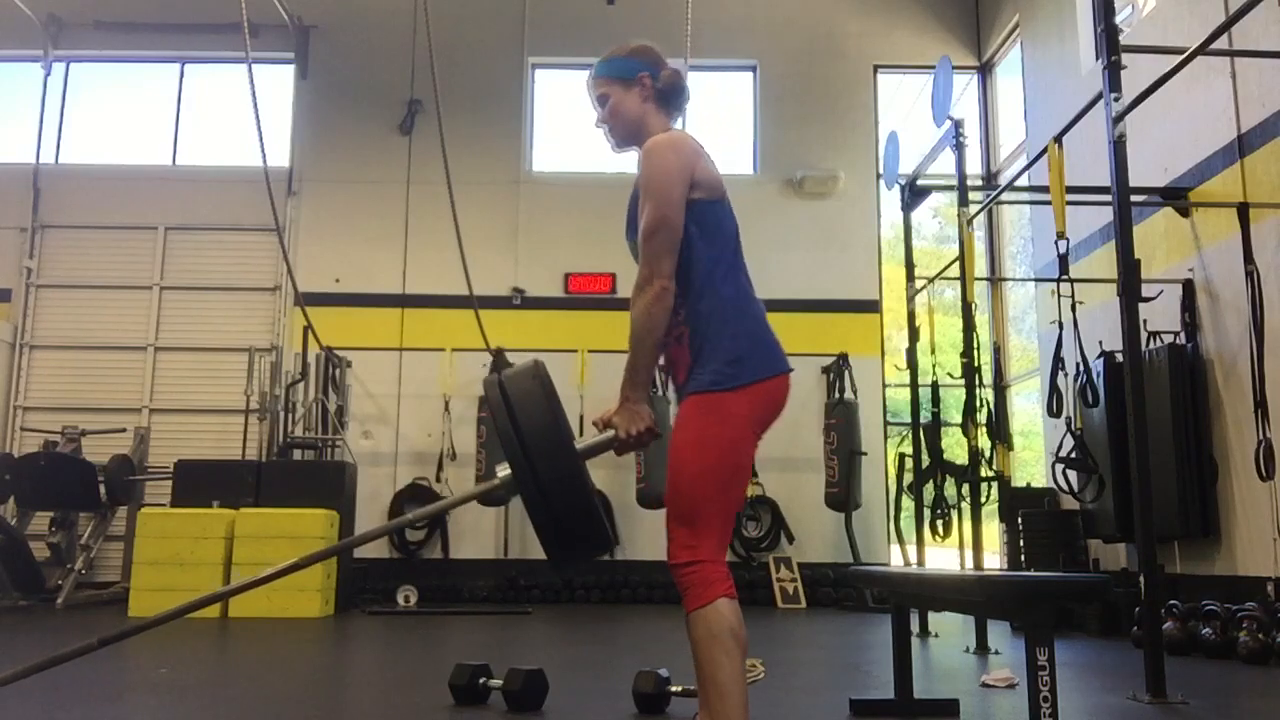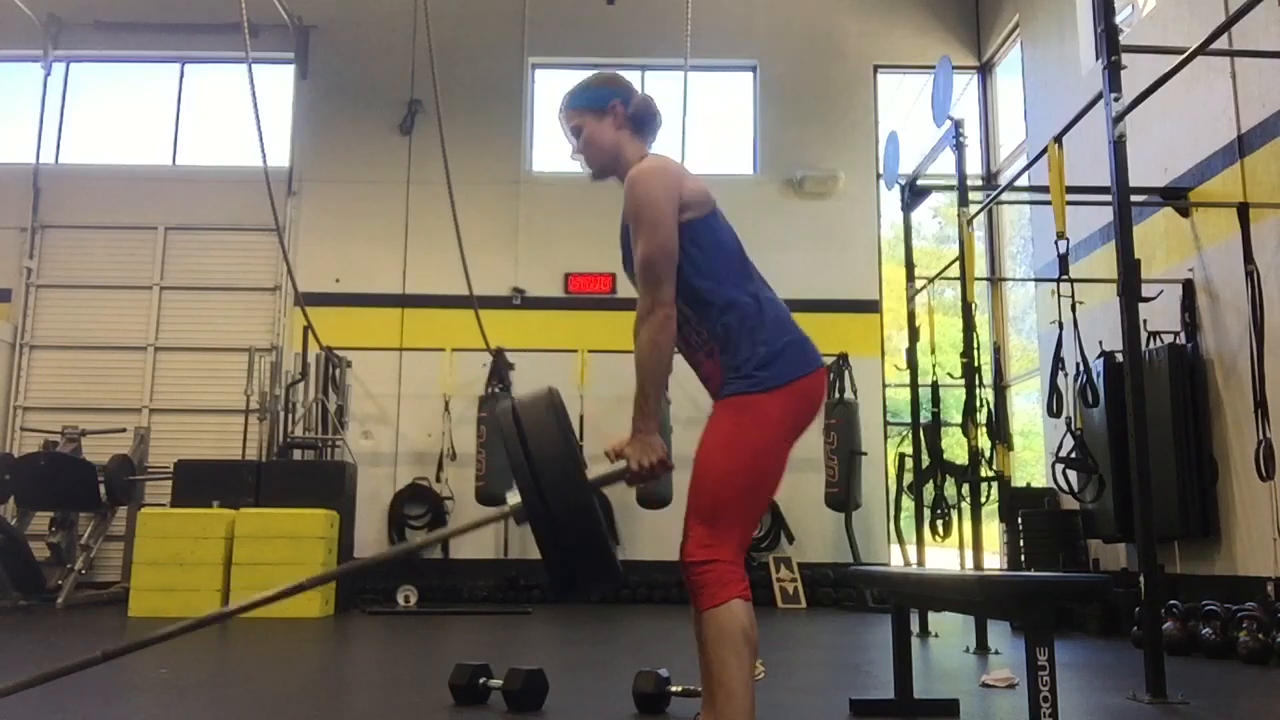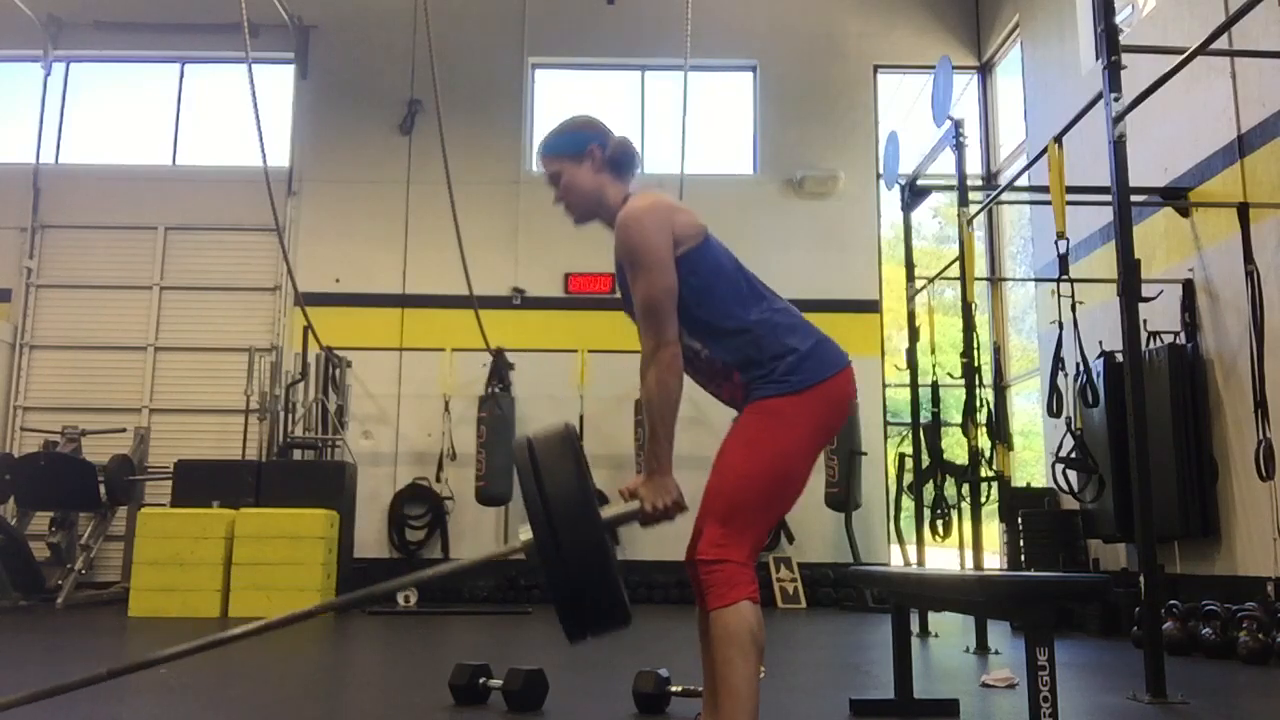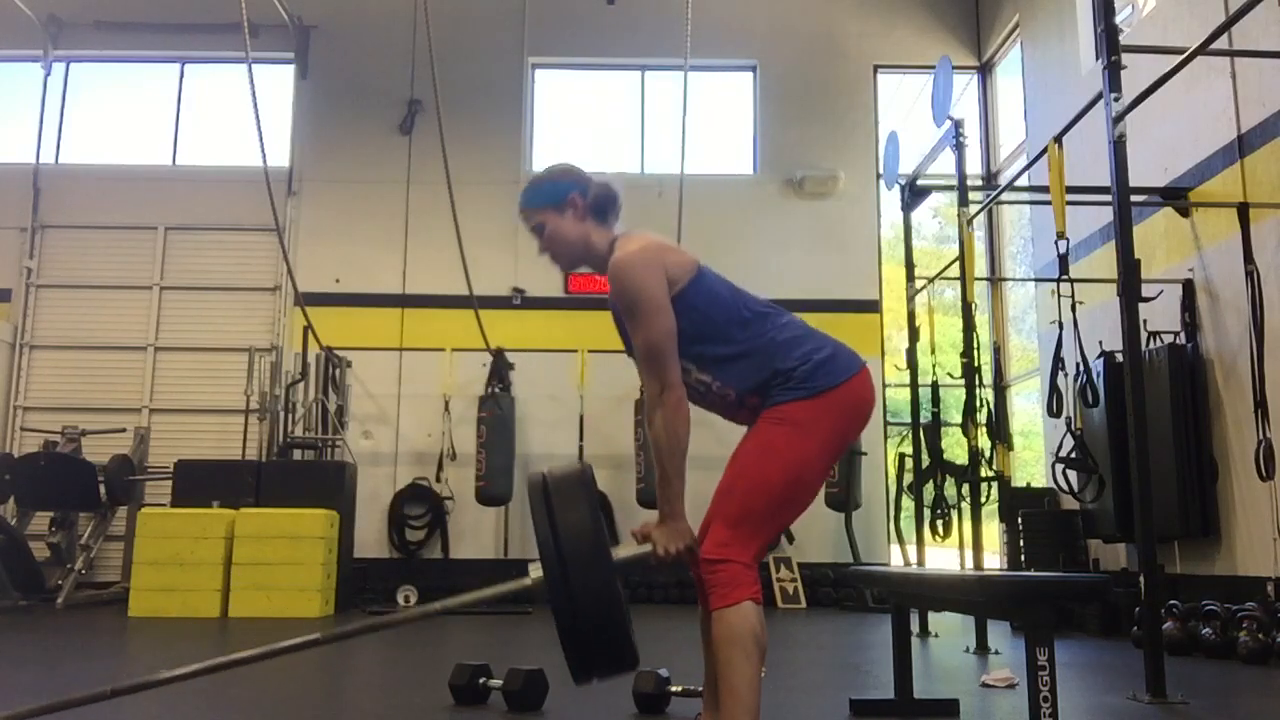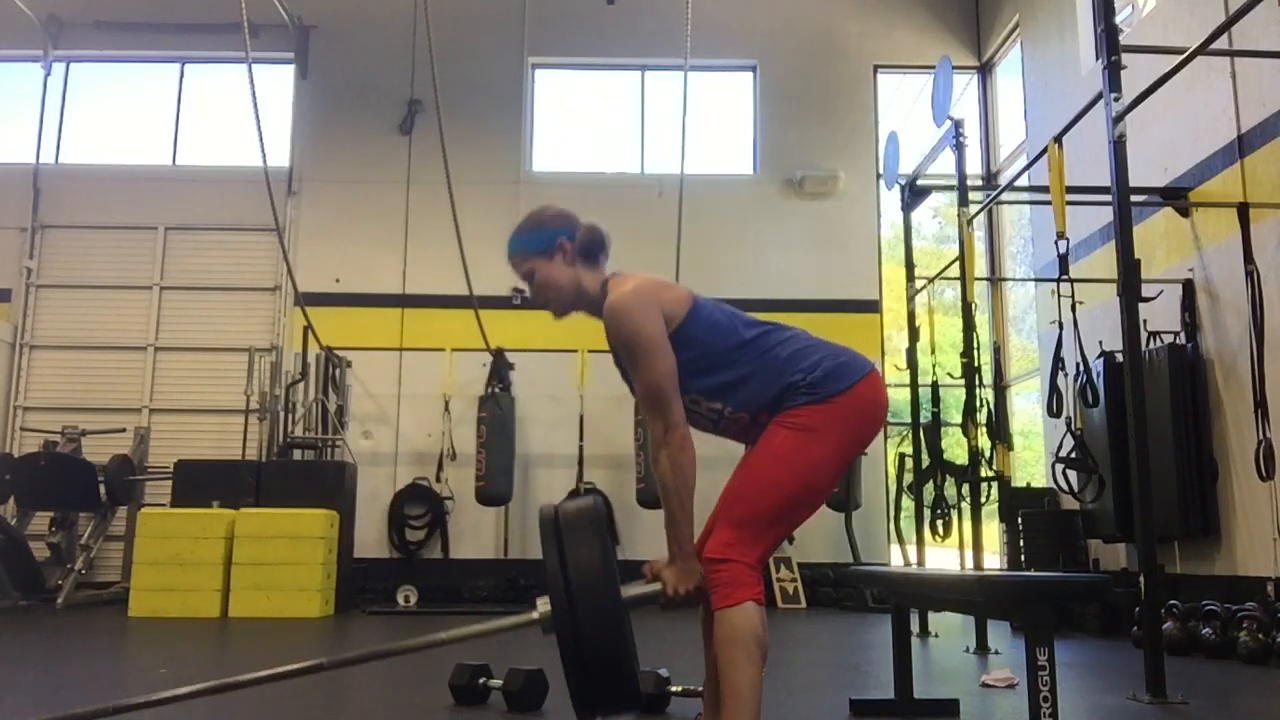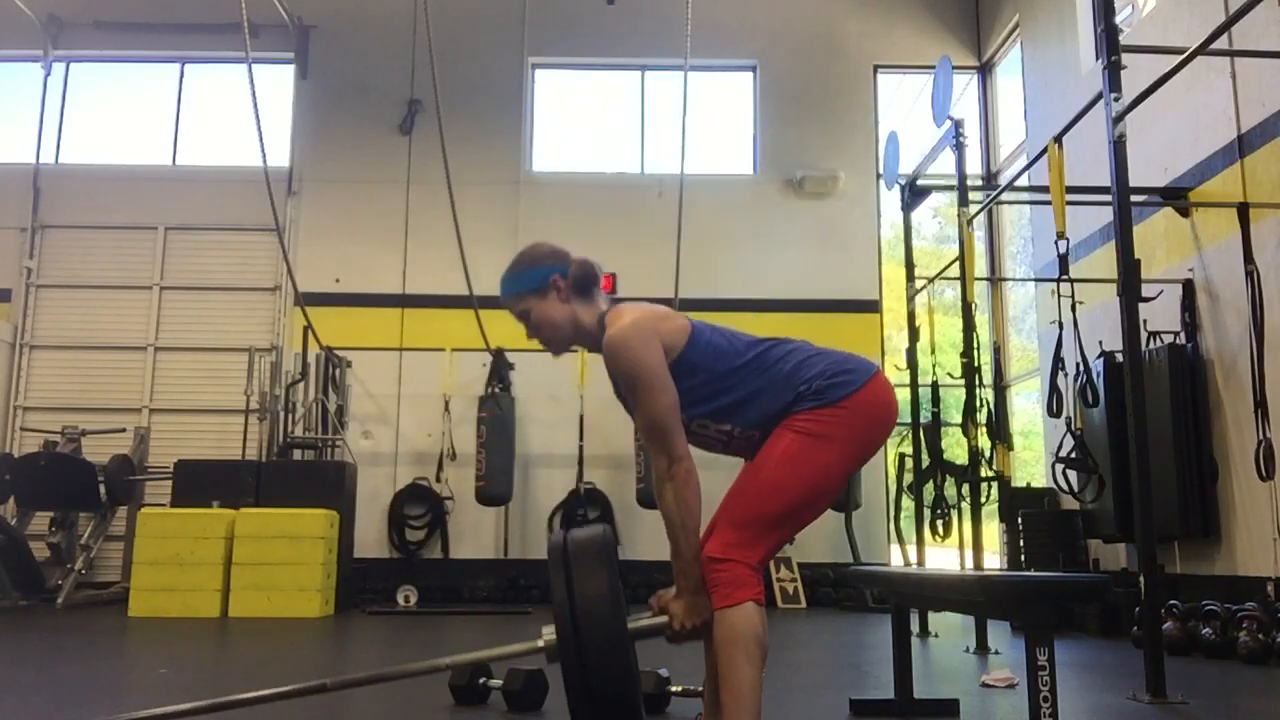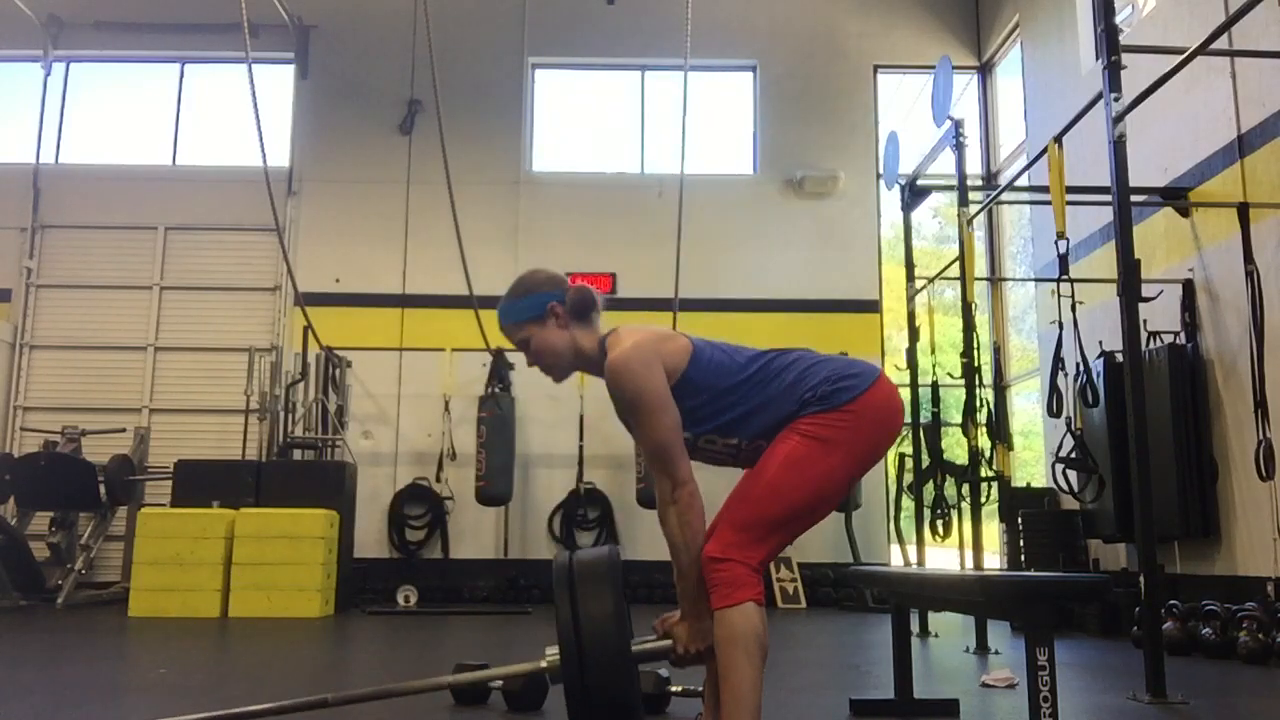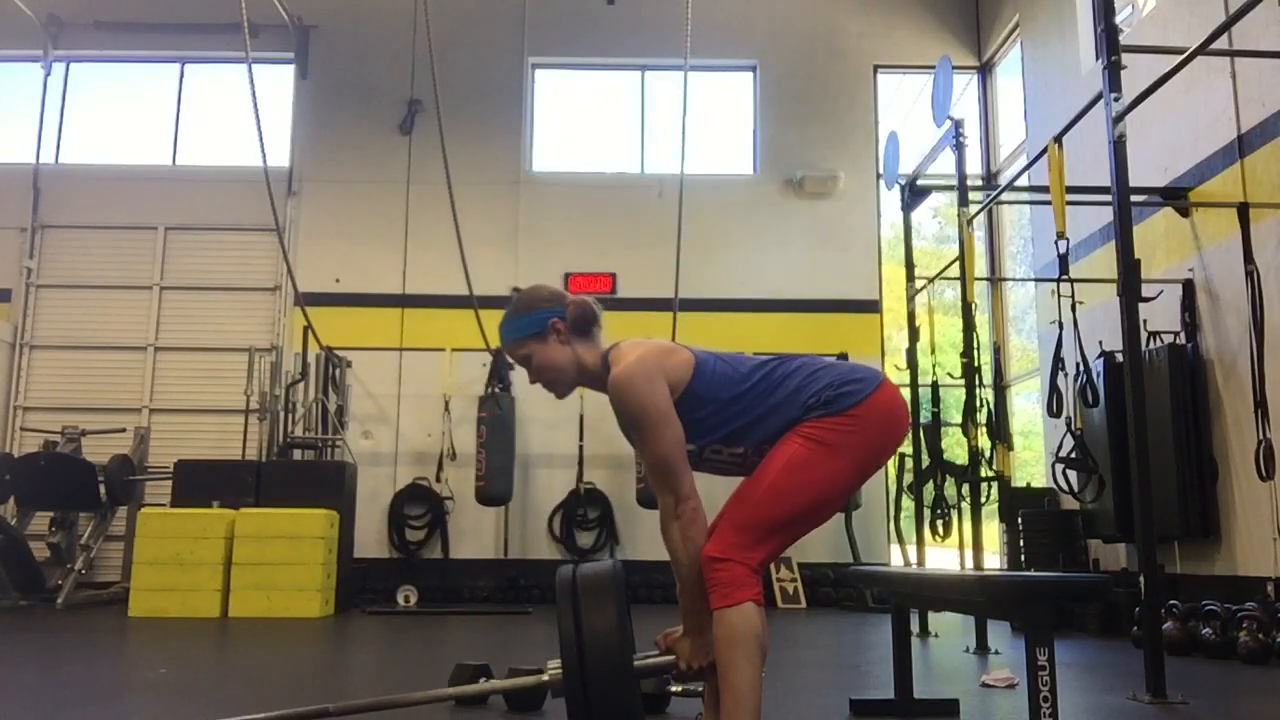
dt=0.2s
person 1, frame 1
left shoulder: (666, 150)
right shoulder: (670, 159)
left elbow: (657, 285)
right elbow: (666, 287)
left wrist: (632, 401)
right wrist: (640, 399)
left hip: (731, 374)
right hip: (730, 373)
left knee: (696, 559)
right knee: (698, 558)
person 1, frame 2
left shoulder: (650, 178)
right shoulder: (650, 186)
left elbow: (658, 313)
right elbow: (660, 316)
left wrist: (645, 431)
right wrist: (645, 431)
left hip: (770, 378)
right hip: (764, 379)
left knee: (713, 558)
right knee: (707, 558)
person 1, frame 3
left shoulder: (640, 216)
right shoulder: (635, 227)
left elbow: (665, 353)
right elbow: (662, 355)
left wrist: (659, 474)
right wrist: (656, 473)
left hip: (801, 384)
right hip: (792, 388)
left knee: (722, 559)
right knee: (713, 558)
person 1, frame 4
left shoulder: (632, 260)
right shoulder: (627, 273)
left elbow: (669, 395)
right elbow: (662, 397)
left wrist: (671, 518)
right wrist: (671, 517)
left hip: (821, 390)
right hip: (811, 396)
left knee: (725, 559)
right knee: (717, 558)
person 1, frame 5
left shoulder: (627, 301)
right shoulder: (624, 311)
left elbow: (674, 433)
right elbow: (664, 436)
left wrist: (682, 556)
right wrist: (685, 555)
left hip: (836, 395)
right hip: (825, 401)
left knee: (728, 561)
right knee: (720, 560)
person 1, frame 6
left shoulder: (626, 336)
right shoulder: (624, 343)
left elbow: (678, 466)
right elbow: (666, 469)
left wrist: (691, 589)
right wrist: (689, 584)
left hip: (844, 401)
right hip: (836, 406)
left knee: (729, 561)
right knee: (724, 557)
person 1, frame 7
left shoulder: (628, 359)
right shoulder: (626, 365)
left elbow: (681, 490)
right elbow: (669, 493)
left wrist: (694, 614)
right wrist: (693, 610)
left hip: (850, 406)
right hip: (845, 409)
left knee: (729, 560)
right knee: (725, 554)
person 1, frame 8
left shoulder: (630, 374)
right shoulder: (629, 380)
left elbow: (685, 506)
right elbow: (672, 507)
left wrist: (696, 631)
right wrist: (696, 626)
left hip: (854, 411)
right hip: (844, 416)
left knee: (729, 560)
right knee: (726, 554)
